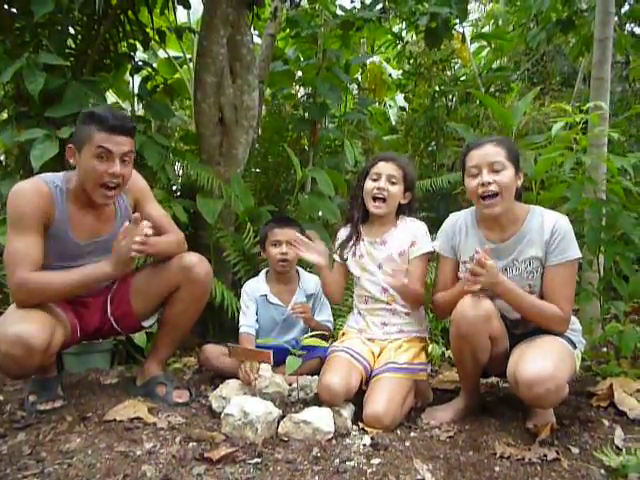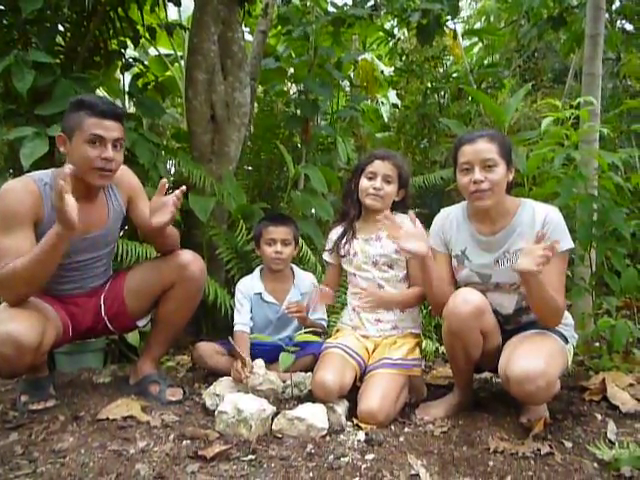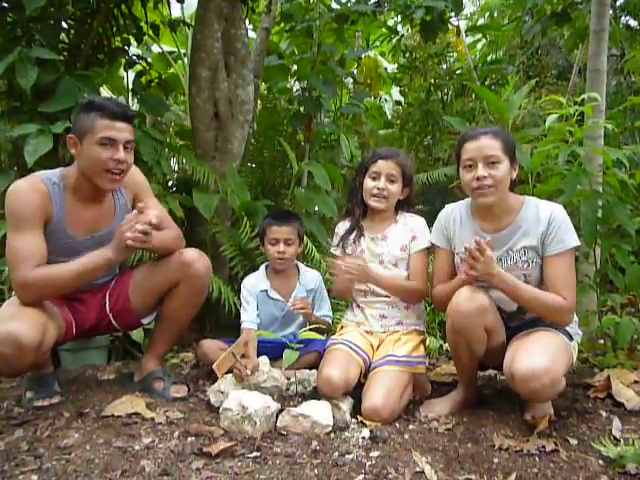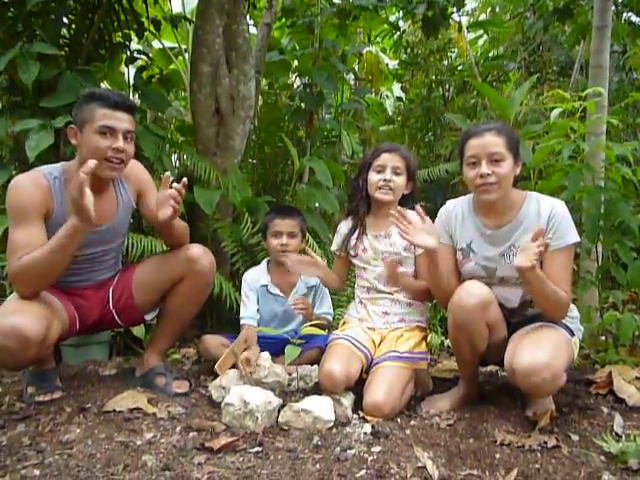
dt=0.3s
person 1, frame 1
left shoulder: (132, 185)
right shoulder: (32, 194)
left elbow: (178, 241)
left wrist: (147, 245)
right wrist: (111, 267)
left hip: (113, 300)
right hip: (55, 306)
left knee: (196, 268)
left ankle: (152, 370)
right ankle: (46, 373)
person 1, frame 2
left shoulder: (122, 179)
left elbow: (171, 247)
left wrist: (160, 227)
right wrist: (64, 230)
left hip: (105, 298)
right hip: (46, 304)
left knee: (190, 266)
left ankle: (145, 369)
right ankle: (37, 373)
person 1, frame 3
left shoulder: (130, 179)
right shoulder: (30, 193)
left elbow: (176, 240)
right elbow: (26, 287)
left wrist: (149, 239)
right wrist: (112, 252)
left hip: (110, 296)
right hip: (51, 302)
left knee: (196, 264)
left ankle: (150, 366)
right ankle: (42, 370)
person 1, frame 4
left shoulder: (132, 174)
right shoulder: (31, 187)
left elbow: (181, 242)
left wrist: (168, 220)
right wrist: (79, 223)
left hip: (113, 291)
right hip: (55, 297)
left knee: (199, 260)
left ankle: (151, 362)
right ankle: (44, 365)
person 2, frame 1
left shoulder: (553, 227)
right shoulder: (455, 226)
left elbow: (559, 320)
right elbow: (440, 306)
left wrist: (498, 283)
right wrist: (466, 287)
left hip: (546, 335)
right hip: (485, 340)
left knee: (536, 382)
right knee: (472, 307)
left ankle: (542, 400)
right ankle: (468, 397)
person 2, frame 2
left shoulder: (543, 219)
right shoulder: (447, 221)
left elbow: (554, 316)
right elbow: (441, 306)
left wrist: (531, 275)
right wrist: (427, 258)
left hip: (537, 329)
right hip: (474, 334)
left knee: (527, 380)
right knee: (463, 304)
left ankle: (534, 393)
right ankle: (462, 392)
person 2, frame 3
left shoulder: (549, 217)
right shoulder: (450, 218)
left elbow: (564, 312)
right elbow: (440, 300)
left wrist: (496, 275)
right wrist: (468, 277)
left hip: (543, 326)
right hip: (481, 331)
left knee: (530, 377)
right knee: (466, 301)
left ankle: (541, 391)
right ankle: (466, 390)
person 2, frame 4
left shoulder: (550, 212)
right shoulder: (452, 213)
left elbow: (559, 309)
right elbow: (443, 298)
left wrist: (529, 271)
right wrist: (434, 253)
left hip: (543, 322)
right hip: (480, 326)
left knee: (532, 372)
right knee: (469, 297)
left ankle: (541, 386)
right ankle: (468, 385)
person 3, frame 1
left shoulder: (414, 231)
right shoulder: (348, 235)
left elbow: (418, 298)
right elbow: (336, 295)
left wrist: (405, 287)
right wrist: (323, 266)
left hip: (403, 335)
right hip: (359, 331)
left knee: (377, 417)
right knee: (331, 390)
left ankle: (411, 386)
right ankle: (381, 381)
person 3, frame 2
right shoulder: (340, 234)
left elbow: (420, 290)
right elbow: (331, 288)
left wrist: (388, 297)
left hip: (399, 332)
right hip: (354, 327)
left knee: (372, 413)
right knee: (324, 389)
left ankle: (405, 381)
right ankle: (372, 375)
person 3, frame 3
left shoulder: (415, 226)
right shoulder: (346, 229)
left elbow: (418, 291)
right elbow: (342, 293)
left wrist: (372, 276)
right wrist: (346, 280)
left hip: (404, 329)
right hip: (358, 324)
left knee: (376, 410)
right knee: (331, 384)
left ankle: (411, 379)
right ankle: (391, 374)
person 3, frame 4
right shoulder: (350, 227)
left elbow: (427, 292)
right elbow: (338, 281)
left wrist: (402, 280)
right wrist: (316, 268)
left hip: (404, 325)
right hip: (360, 320)
left knee: (377, 406)
right knee: (332, 378)
left ankle: (410, 374)
right ankle: (383, 370)
person 4, frame 1
left shoulder: (313, 284)
right shoulder: (252, 288)
left elbow: (327, 333)
right elbow: (246, 331)
left wrist: (311, 322)
right wrist: (249, 360)
right knee: (208, 353)
right ankle: (282, 377)
person 4, frame 2
left shoulder: (307, 281)
right shoulder: (246, 285)
left elbow: (321, 331)
right elbow: (241, 329)
left wrist: (306, 321)
right wrist: (244, 360)
left hip: (293, 351)
right hip: (255, 351)
right knee: (201, 350)
person 4, frame 3
left shoulder: (313, 279)
right shoulder: (251, 283)
left elbow: (325, 327)
right elbow: (249, 327)
left wrist: (311, 318)
right wrist: (251, 358)
left hip: (298, 349)
right hip: (261, 348)
right knee: (205, 348)
person 4, frame 4
left shoulder: (314, 276)
right shoulder: (252, 277)
left elbow: (326, 324)
right elbow: (248, 323)
left wrist: (311, 317)
right wrist: (252, 348)
left hip: (298, 344)
right hip: (263, 342)
left knee: (328, 342)
right knee: (207, 343)
